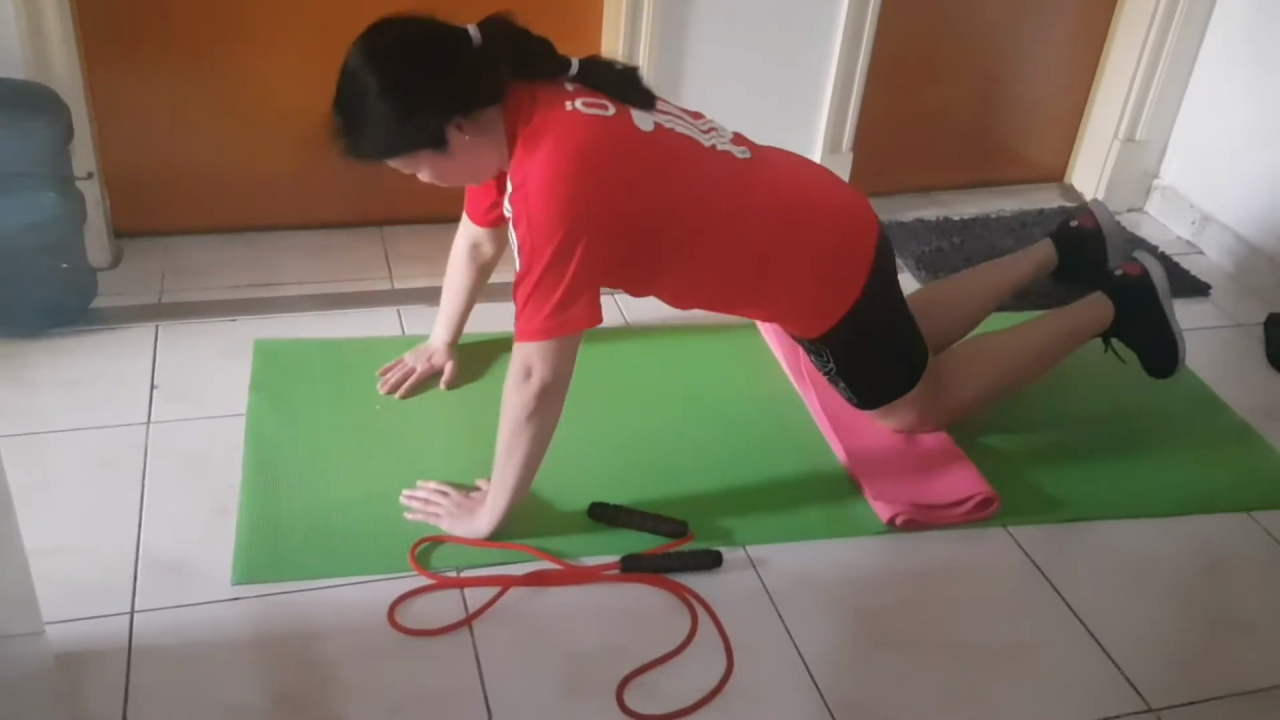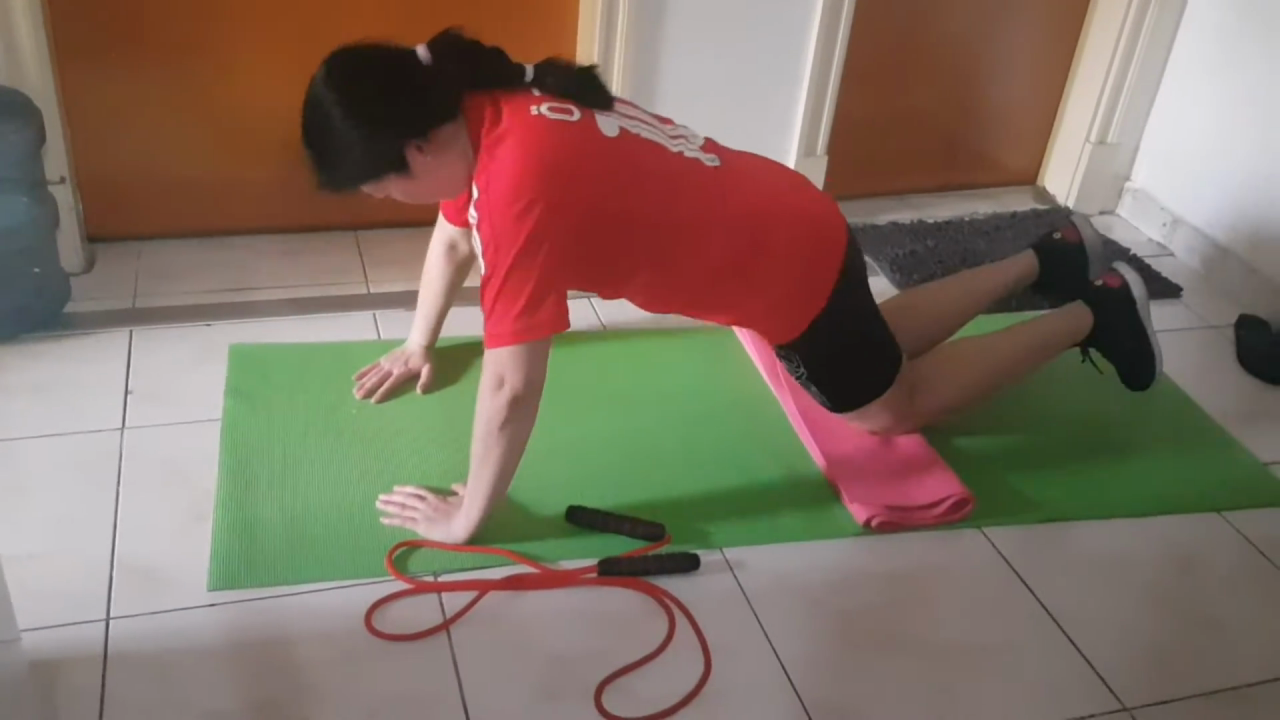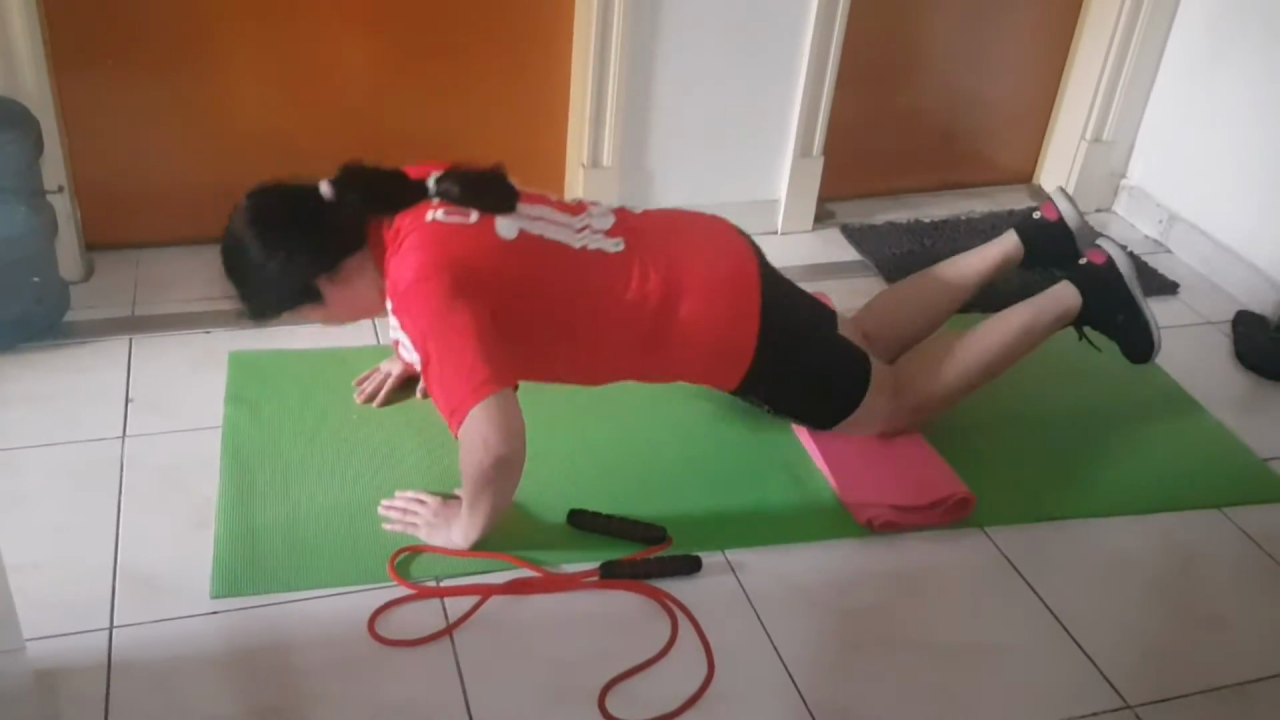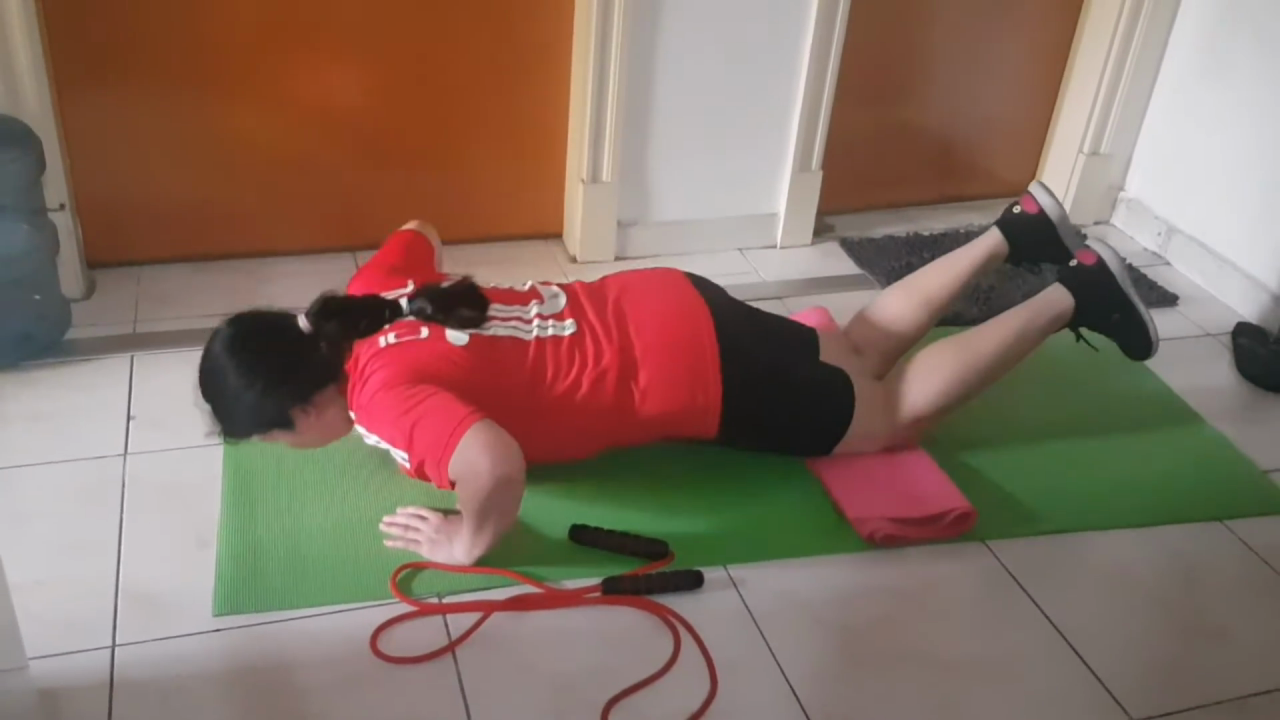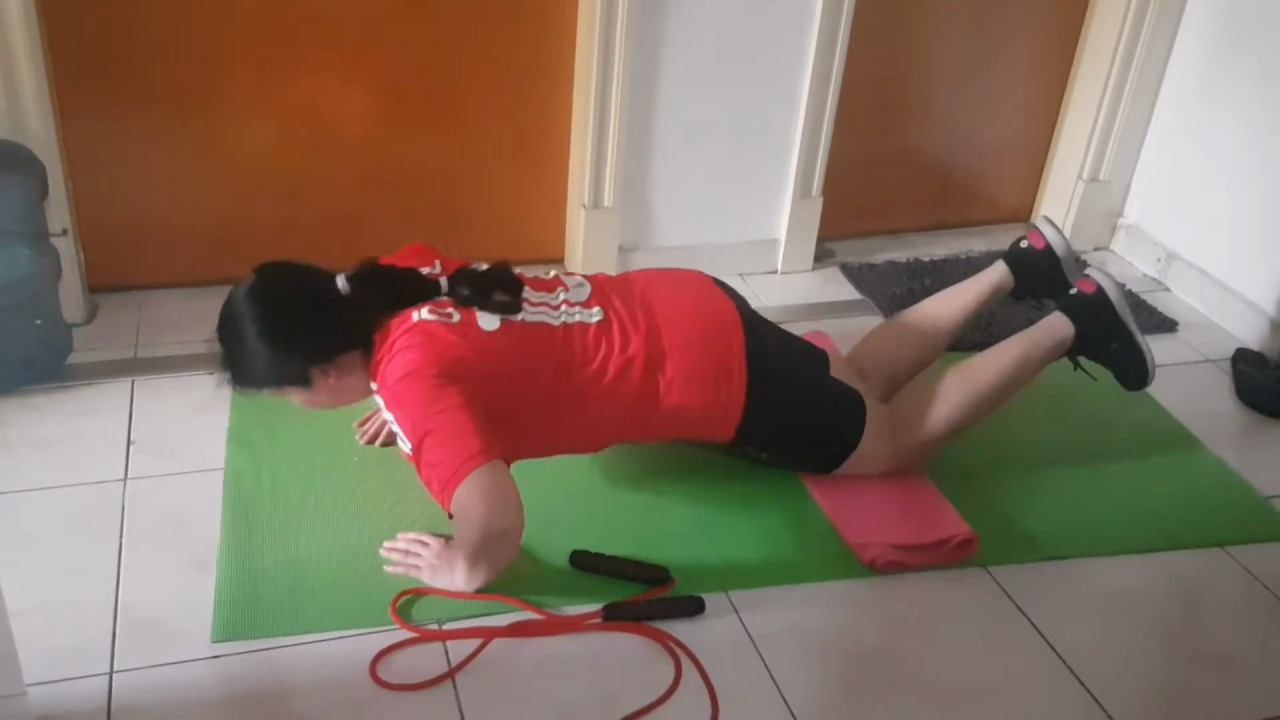
dt=0.4s
person 1, frame 1
left shoulder: (557, 172)
right shoulder: (511, 104)
left elbow: (540, 378)
right elbow: (477, 234)
left wrist: (490, 509)
right wrist: (441, 343)
left hip: (824, 257)
right hip: (800, 213)
left knee: (924, 404)
right knee: (906, 346)
left ankle: (1108, 304)
right ankle: (1064, 249)
person 1, frame 2
left shoulder: (521, 178)
right shoulder: (476, 110)
left elbow: (512, 387)
right elbow: (454, 234)
left wrist: (468, 514)
right wrist: (418, 344)
left hip: (792, 263)
right hip: (772, 221)
left knee: (897, 406)
right knee: (879, 346)
left ankle: (1088, 314)
right ankle: (1045, 261)
person 1, frame 3
left shoulder: (422, 281)
right shoulder: (400, 194)
left elbow: (497, 444)
left wrist: (466, 525)
right wrist: (415, 353)
left hip: (719, 317)
right hip: (699, 258)
left knee: (889, 404)
right knee: (862, 341)
left ankle: (1076, 296)
right ankle: (1028, 239)
person 1, frame 4
left shoulder: (383, 396)
right shoulder: (366, 310)
left elbow: (496, 464)
right elbow: (419, 233)
left wrist: (468, 541)
left hip: (682, 370)
right hip: (661, 305)
left knee: (886, 416)
right knee: (857, 356)
left ankle: (1070, 297)
right ankle: (1013, 232)
person 1, frame 5
left shoulder: (408, 380)
right shoulder: (386, 290)
left elbow: (495, 516)
left wrist: (463, 569)
left hip: (704, 374)
right hip: (681, 311)
left knee: (892, 440)
right knee: (862, 381)
left ankle: (1070, 323)
right ankle: (1020, 267)
